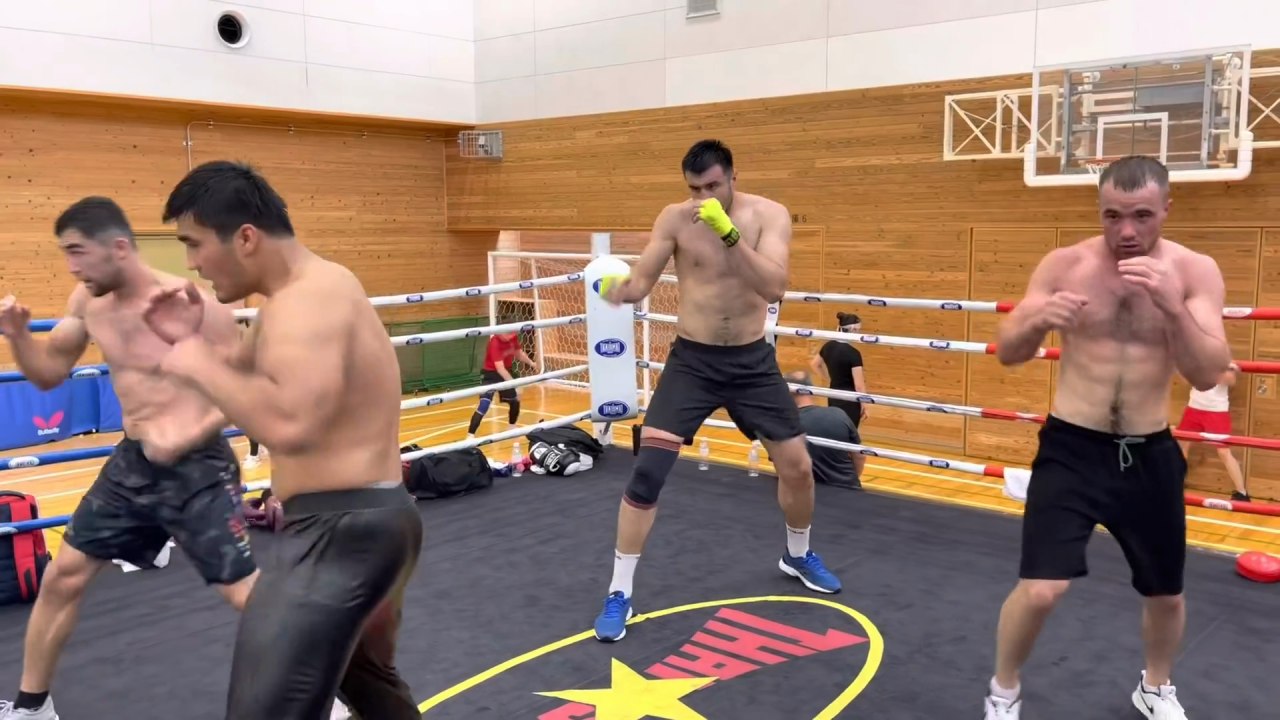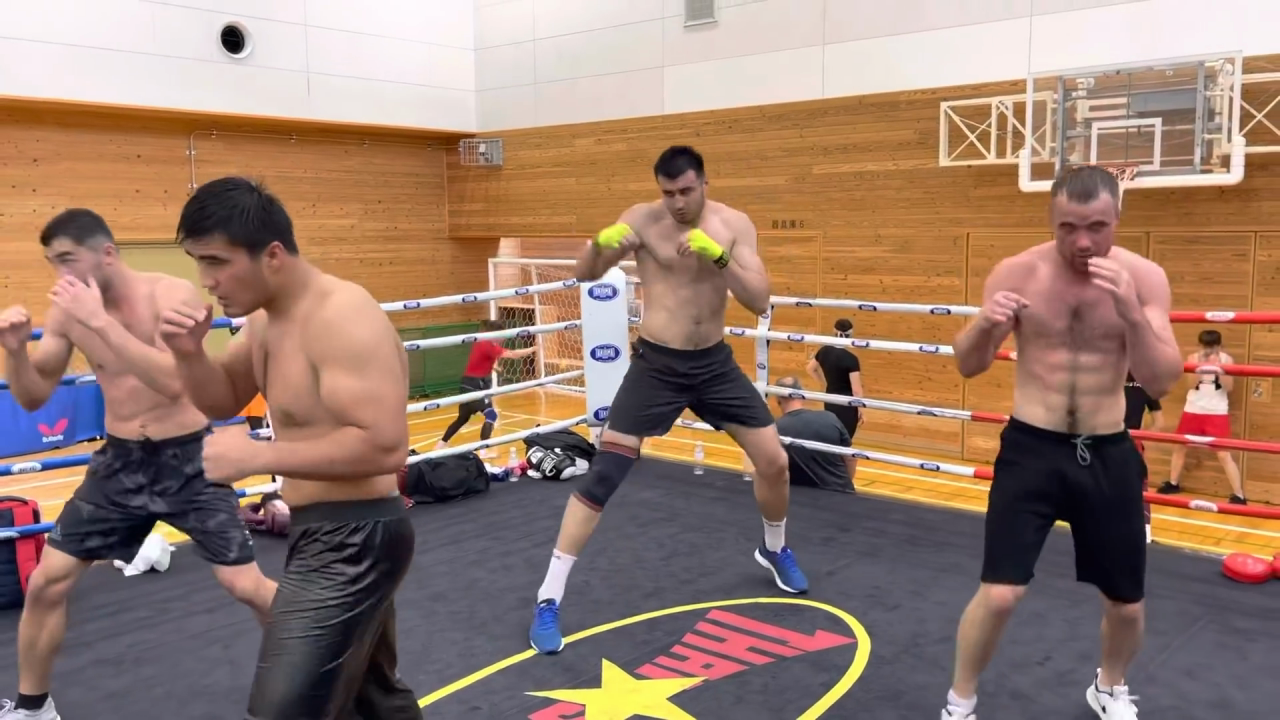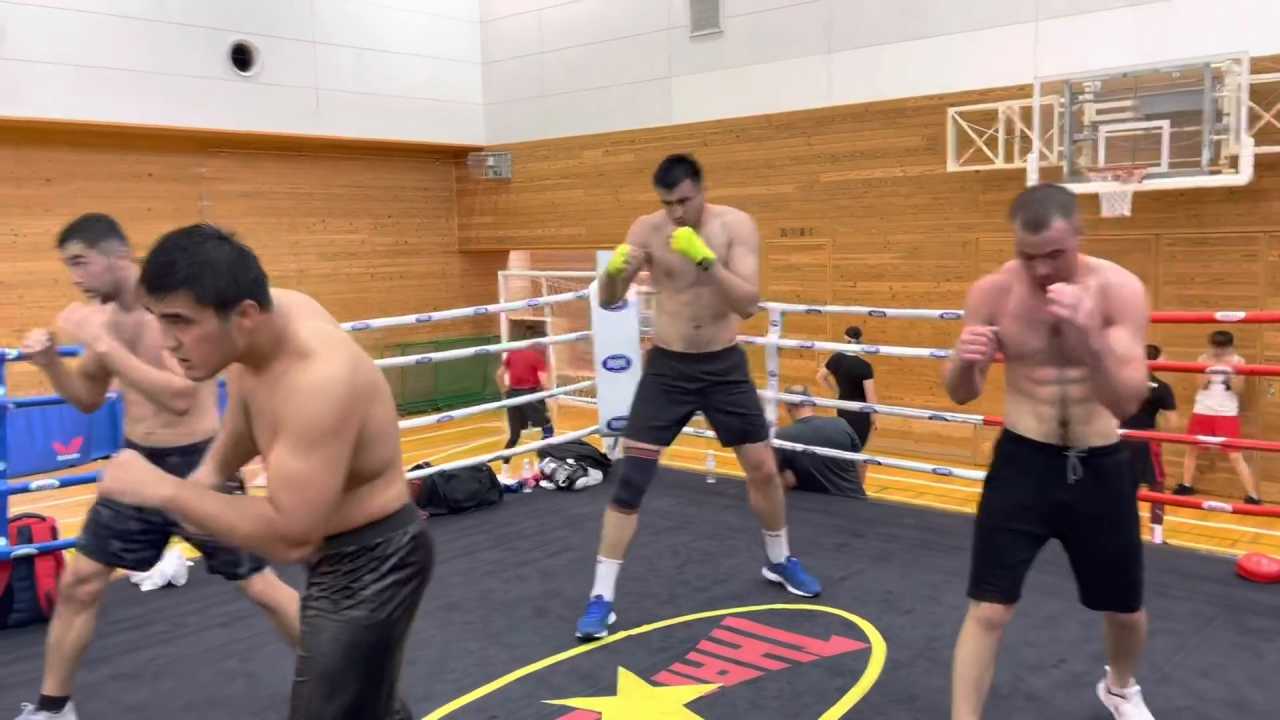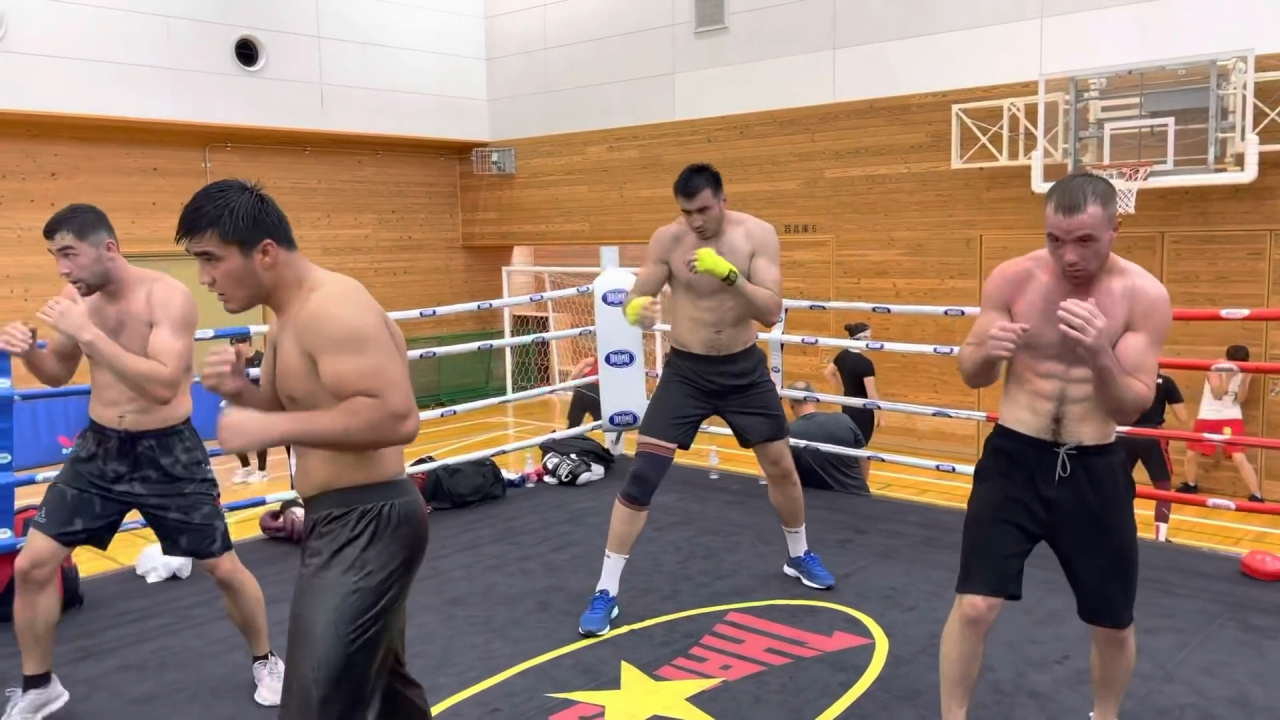
dt=0.5s
person 1, frame 1
left shoulder: (1195, 271)
right shoulder: (1064, 265)
left elbow: (1208, 374)
right elbow: (1006, 353)
left wrist: (1170, 306)
right wrist: (1037, 320)
left hip: (1149, 455)
right hip: (1070, 448)
left knee: (1166, 594)
right knee: (1039, 592)
person 1, frame 2
left shoulder: (1145, 277)
right shoulder: (1016, 272)
left elbow: (1162, 381)
right elbow: (968, 366)
left wrist: (1129, 312)
right wrist: (986, 325)
left hip: (1107, 454)
right hip: (1030, 449)
left knee: (1126, 604)
right knee: (1000, 594)
person 1, frame 3
left shoulder: (1120, 288)
right shoulder: (992, 291)
left elbow: (1127, 402)
right elbow: (961, 394)
left wrist: (1091, 336)
right wrist: (963, 361)
left hip: (1100, 467)
right hip: (1022, 463)
left knee: (1125, 611)
right knee: (989, 611)
person 1, frame 4
left shoulder: (1145, 295)
right shoulder: (1011, 278)
left elbow: (1131, 409)
right elbow: (972, 378)
left wrist: (1101, 355)
right wrist: (985, 351)
left hip: (1095, 469)
right hip: (1015, 458)
left knee: (1114, 624)
right knee: (974, 607)
person 2, frame 1
left shoulder: (306, 299)
right shoulder: (292, 298)
left elbow: (288, 424)
right elbow: (250, 391)
left wrist: (199, 367)
right wrist: (190, 341)
left hip: (336, 533)
right hip: (372, 521)
person 2, frame 2
left shoulder: (341, 316)
right shoulder: (271, 311)
left elbow: (384, 446)
right elbow: (221, 399)
left wrist: (257, 456)
right wrist: (189, 353)
left hip: (351, 543)
right hip: (333, 537)
person 2, frame 3
left shoulder: (319, 378)
right shoulder: (270, 312)
left elbow: (292, 536)
right elbow: (248, 416)
left wrist: (165, 490)
right wrist: (207, 473)
left hip: (371, 561)
right hip: (345, 551)
person 2, frame 4
left shoulder: (332, 307)
right shoulder: (291, 316)
left elbow: (395, 419)
right elbow: (291, 416)
left wrist: (270, 425)
right wrist: (238, 387)
left hip: (364, 525)
right hip: (355, 523)
person 3, frame 1
left shoulder: (194, 303)
right shoulder: (90, 300)
right elbow: (48, 374)
left wrist: (187, 433)
left hip: (196, 468)
right hip: (133, 464)
left knee: (248, 595)
right knee: (62, 579)
person 3, frame 2
left shoulder: (171, 293)
right shoulder: (68, 309)
left elbow: (179, 381)
left wrist: (102, 325)
left hip: (188, 460)
right hip: (120, 461)
left knee: (245, 583)
right knee: (46, 583)
person 3, frame 3
right shoulder: (103, 316)
left elbow: (180, 397)
right elbow: (88, 400)
left wrist: (104, 344)
right wrist: (50, 360)
left hip: (198, 464)
right hip: (138, 463)
left knee: (262, 588)
right knee: (77, 584)
person 3, frame 4
left shoulder: (169, 296)
right shoulder: (76, 298)
left elbow: (163, 387)
right elbow: (58, 375)
left wrist: (89, 334)
left hip: (169, 450)
right hip: (99, 448)
left knee: (224, 567)
left ankle: (265, 661)
person 4, frame 1
left shoulder: (770, 215)
right shoulder: (674, 219)
left elbow: (774, 287)
right elbow: (641, 283)
left wrist: (728, 232)
right wrist: (619, 287)
left hip: (753, 360)
right hip: (692, 359)
left knee: (797, 467)
right knee: (647, 470)
left ankle: (798, 555)
right ankle: (619, 594)
person 4, frame 2
left shoulder: (735, 223)
right shoulder: (642, 219)
left elbow: (760, 300)
right elbow: (584, 272)
left wrist: (715, 256)
right wrist: (604, 242)
left hip: (713, 361)
right hip: (655, 363)
left knee: (774, 461)
right knee: (605, 473)
left ankle: (775, 551)
right ankle: (549, 598)
person 4, frame 3
left shoulder: (738, 225)
right shoulder: (646, 229)
left elbow: (748, 304)
right elbow: (608, 299)
left wrist: (704, 258)
right wrist: (614, 268)
left hip: (724, 365)
right hip: (666, 367)
left knee: (763, 469)
right knee: (631, 478)
left ankle: (780, 561)
right ankle: (602, 598)
person 4, frame 4
left shoulder: (758, 234)
right shoulder: (666, 240)
left elbow: (772, 313)
right elbow: (637, 298)
left wrist: (728, 274)
right wrist: (637, 307)
left hip: (744, 367)
right hip: (686, 370)
left knee: (782, 468)
right knee: (642, 476)
left ankle: (799, 556)
right ankle: (606, 592)
